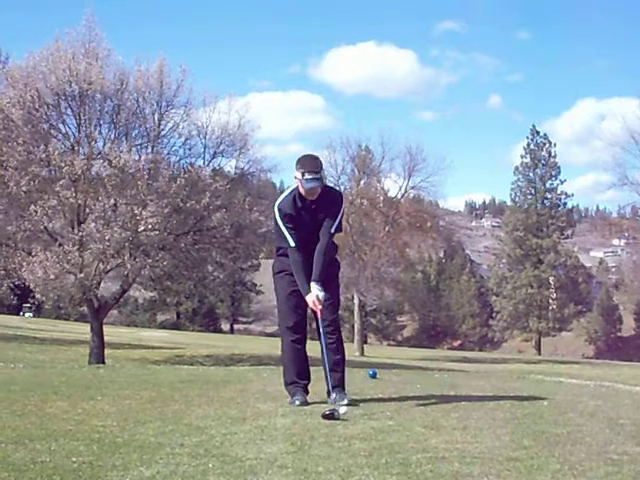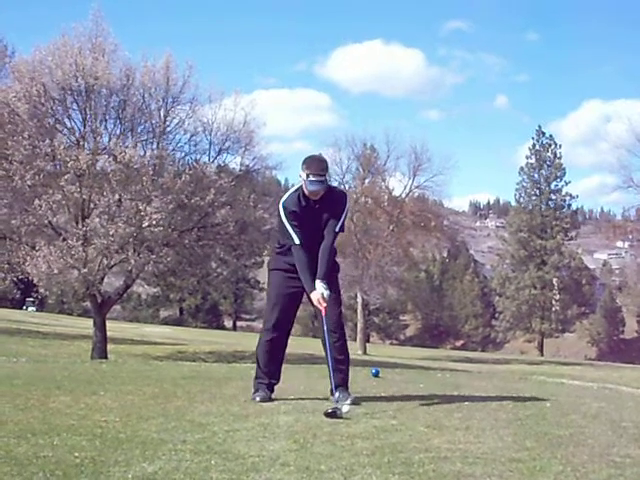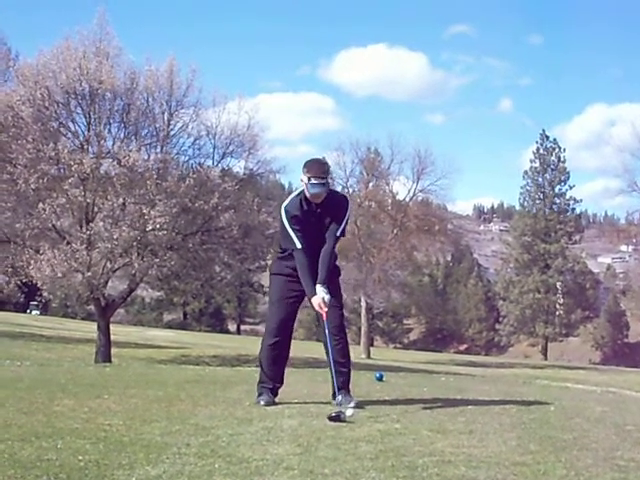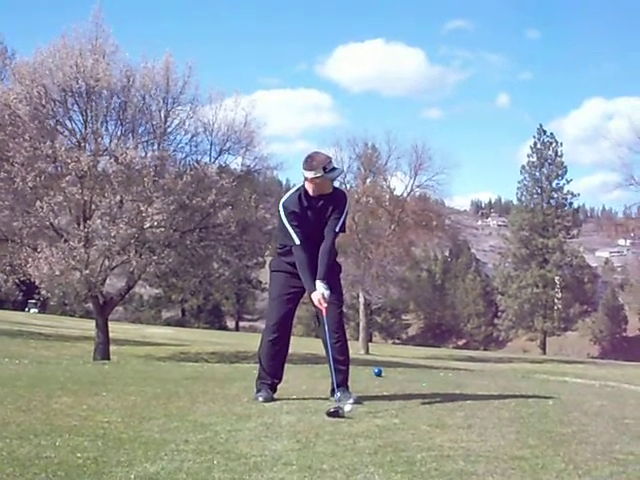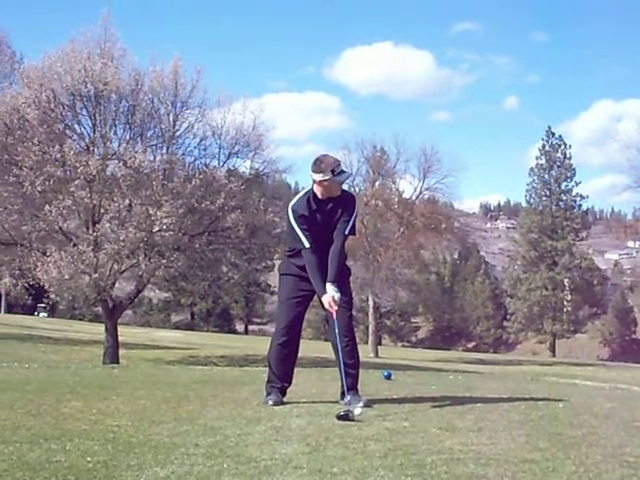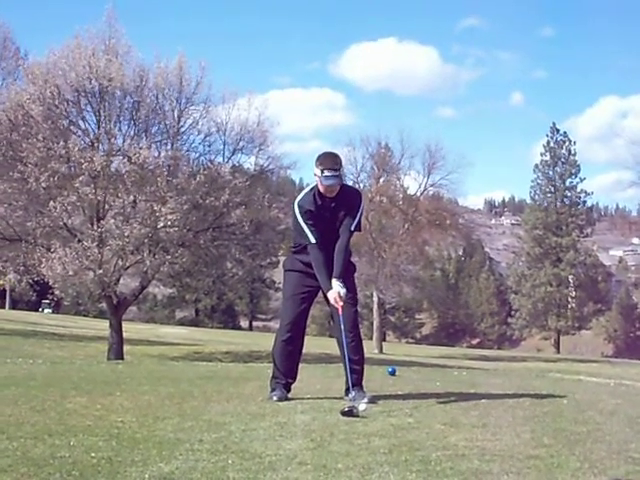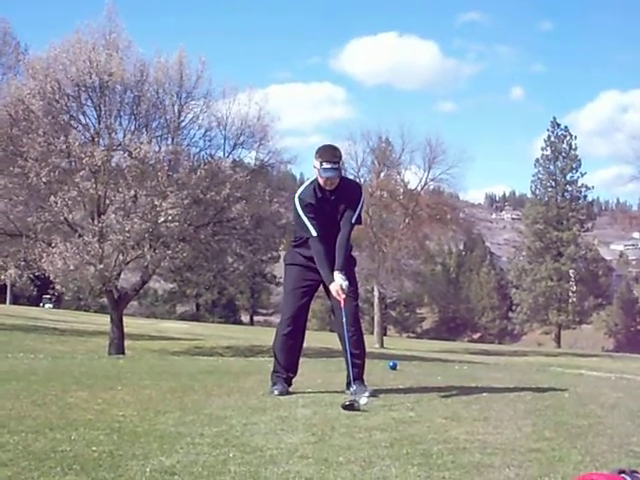
dt=0.7s
person 1, frame 1
left shoulder: (334, 198)
right shoulder: (284, 205)
left elbow: (325, 241)
right elbow: (294, 249)
left wrist: (316, 283)
right wrist: (306, 290)
left hip: (324, 266)
right hip: (289, 267)
left knee: (330, 323)
right knee: (292, 326)
left ankle: (337, 388)
right ankle: (297, 388)
person 1, frame 2
left shoulder: (338, 198)
right shoulder: (288, 203)
left elbow: (329, 241)
right elbow: (298, 248)
left wrist: (321, 281)
right wrist: (310, 288)
left hip: (324, 266)
right hip: (287, 265)
left knee: (334, 323)
right knee: (274, 324)
left ankle: (340, 387)
right ankle: (263, 385)
person 1, frame 3
left shoulder: (340, 203)
right shoulder: (290, 207)
left elbow: (330, 245)
right elbow: (300, 252)
left wrist: (321, 285)
right wrist: (311, 292)
left hip: (325, 271)
right hip: (289, 270)
left knee: (335, 327)
right knee: (276, 327)
left ankle: (342, 391)
right ankle: (267, 389)
person 1, frame 4
left shoulder: (338, 198)
right shoulder: (289, 203)
left elbow: (329, 241)
right elbow: (299, 248)
left wrist: (321, 281)
right wrist: (310, 288)
left hip: (325, 267)
right hip: (288, 266)
left knee: (335, 324)
right knee: (277, 323)
left ankle: (341, 387)
right ankle: (265, 385)
person 1, frame 5
left shoulder: (347, 201)
right shoulder: (298, 207)
left elbow: (338, 244)
right elbow: (309, 251)
left wrist: (332, 284)
right wrist: (322, 291)
left hip: (334, 270)
right hip: (298, 270)
left knee: (344, 327)
right knee: (286, 327)
left ankle: (350, 391)
right ankle: (275, 388)
person 1, frame 6
left shoulder: (353, 197)
right shoulder: (303, 202)
left elbow: (344, 240)
right elbow: (315, 247)
left wrist: (337, 280)
right wrist: (327, 287)
left hip: (339, 267)
right hip: (303, 265)
left knee: (349, 323)
right knee: (290, 323)
left ankle: (355, 386)
right ankle: (280, 384)
person 1, frame 7
left shoulder: (353, 190)
right shoulder: (303, 196)
left elbow: (345, 233)
right elbow: (316, 240)
left wrist: (339, 273)
right wrist: (329, 280)
left hip: (340, 261)
right hip: (304, 260)
left knee: (350, 317)
right knee: (291, 316)
left ankle: (356, 380)
right ankle: (281, 378)
